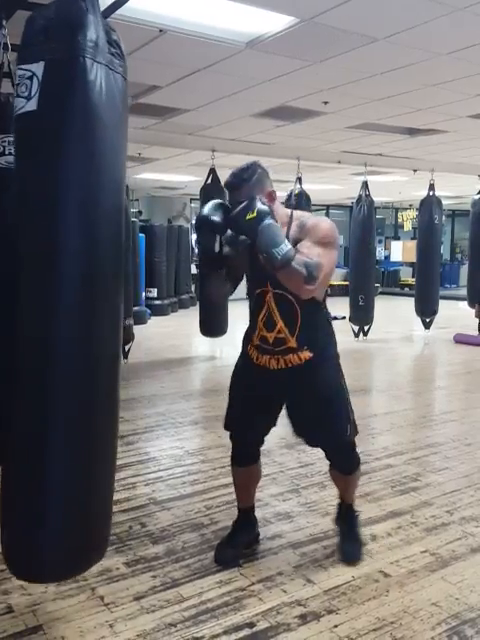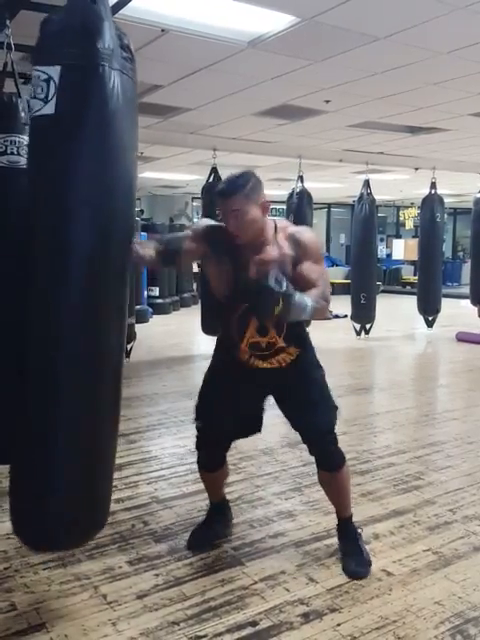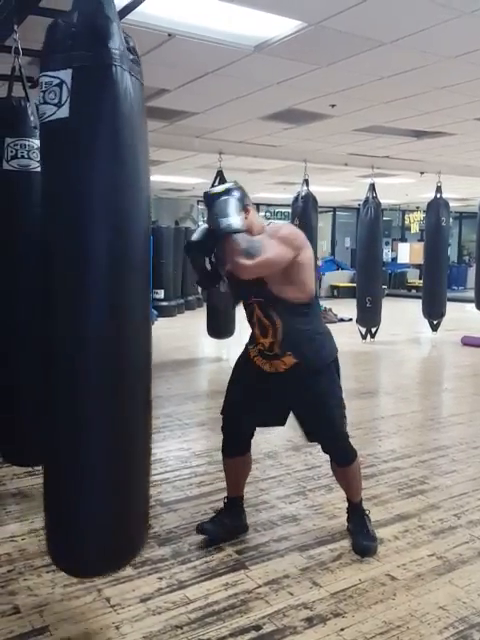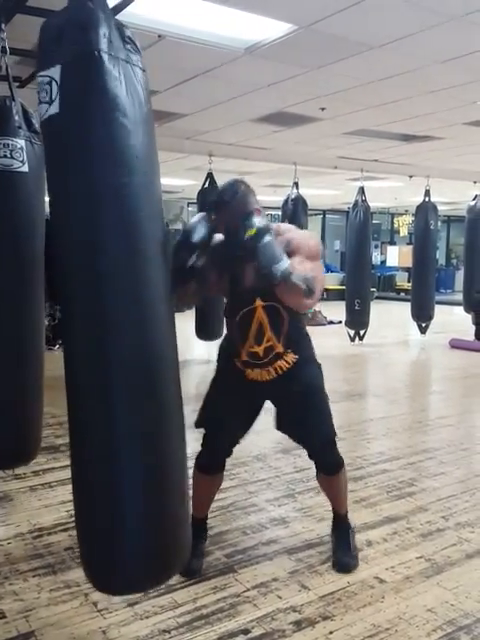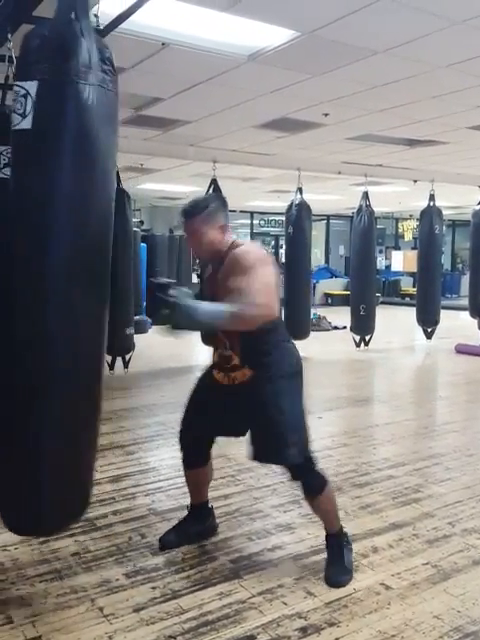
dt=1s
person 1, frame 1
left shoulder: (316, 229)
right shoulder: (242, 233)
left elbow: (306, 284)
left wrist: (266, 230)
left hip: (311, 357)
right hip: (257, 354)
left knee: (340, 445)
right knee: (244, 443)
left ankle: (347, 516)
right ankle: (245, 524)
person 1, frame 2
left shoulder: (300, 241)
right shoulder: (211, 237)
left elbow: (321, 304)
right elbow: (159, 250)
left wrist: (290, 302)
right wrist: (127, 246)
left hip: (292, 357)
right hip: (235, 360)
left knee: (324, 444)
right knee: (210, 444)
left ankle: (348, 530)
right ankle: (219, 513)
person 1, frame 3
left shoulder: (285, 235)
right shoulder: (240, 244)
left elbow: (246, 264)
left wrist: (227, 216)
right wrist: (205, 257)
left hip: (310, 360)
right hip: (259, 356)
left knee: (335, 442)
right knee: (234, 432)
left ankle: (357, 514)
right ankle: (233, 513)
person 1, frame 4
left shoulder: (297, 241)
right shoulder: (221, 250)
left elbow: (304, 299)
right elbow: (184, 291)
left wrist: (262, 248)
left hip: (293, 364)
right hip: (238, 366)
left knee: (324, 449)
right knee: (214, 449)
left ankle: (342, 527)
right ankle: (196, 532)
person 1, frame 5
left shoulder: (248, 256)
right shoulder: (216, 263)
left elbow: (258, 310)
left wrist: (195, 312)
right wrist: (185, 306)
left hip: (271, 372)
right hip: (229, 370)
left knee: (298, 464)
right knee: (193, 439)
left ankle: (338, 541)
right ankle: (200, 517)
